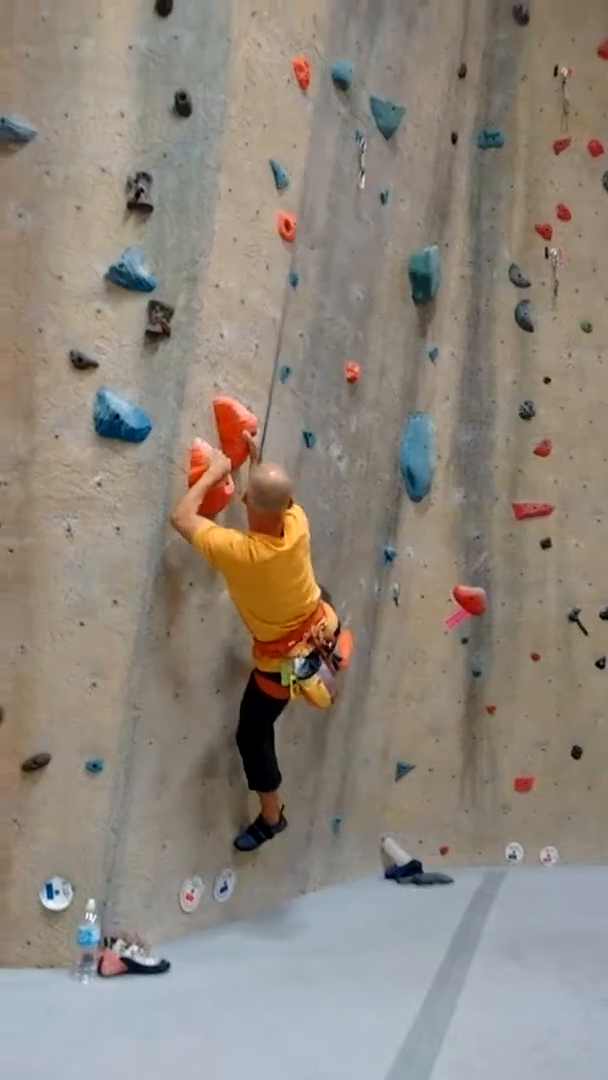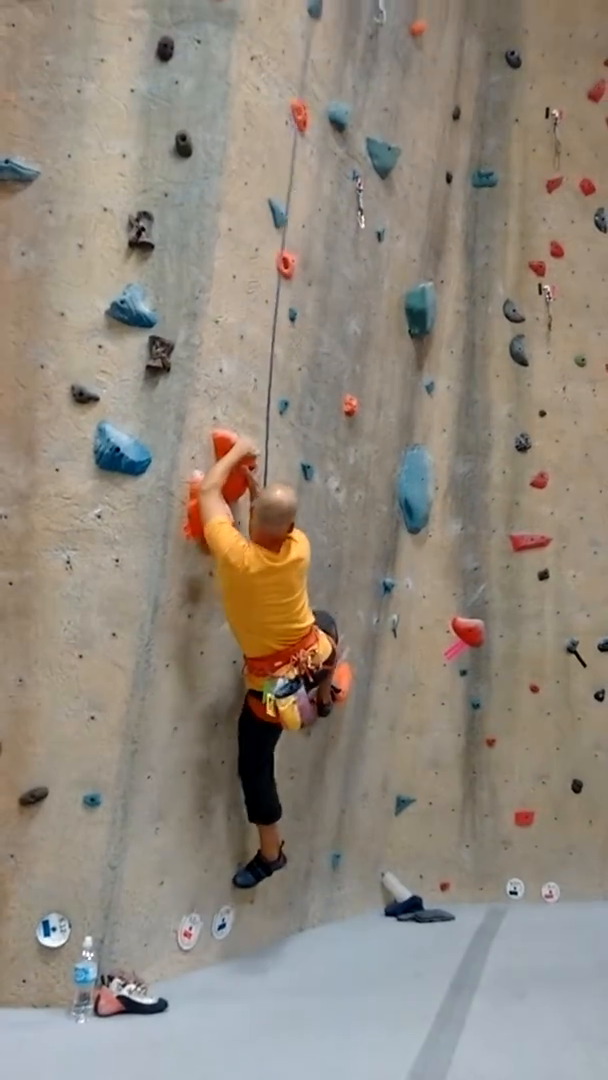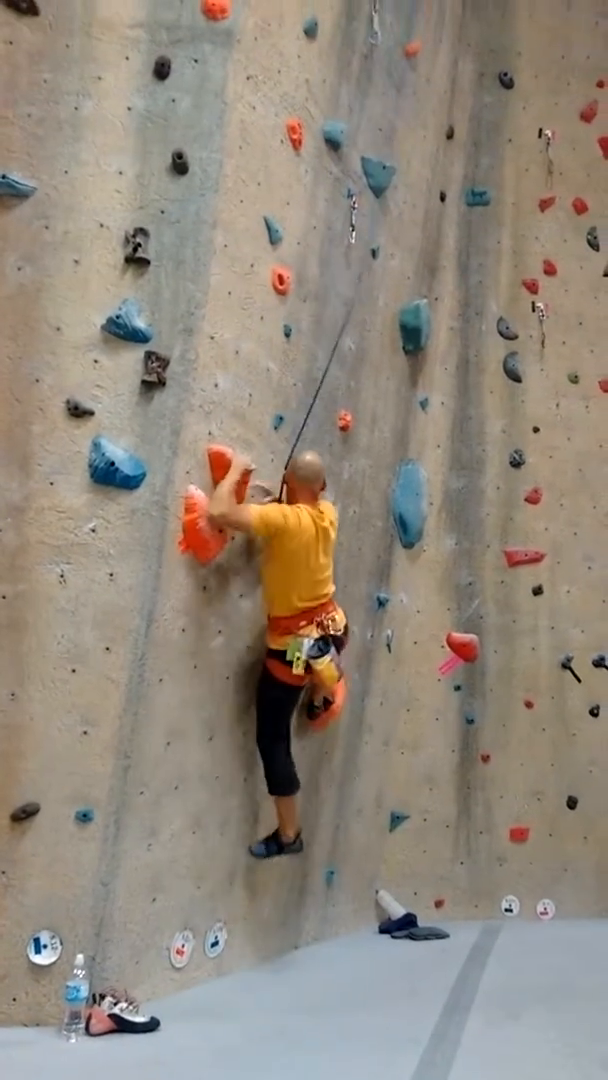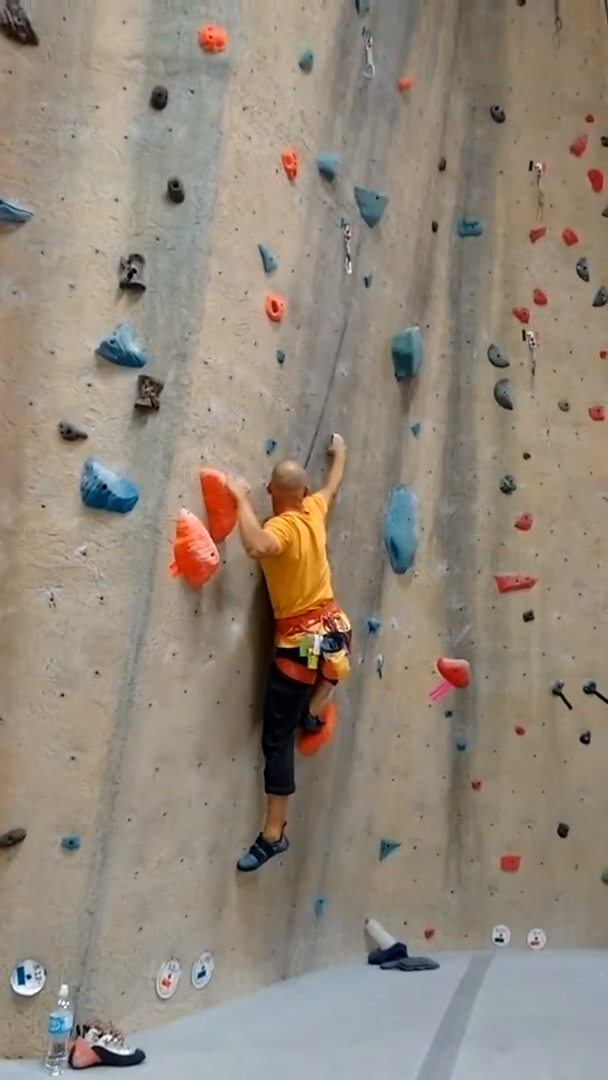
dt=0.5s
person 1, frame 1
left shoulder: (232, 550)
right shoulder: (298, 524)
left elbow: (180, 517)
right elbow: (276, 500)
left wrist: (213, 474)
right wrist: (257, 459)
left hip: (279, 658)
right hip: (322, 627)
left knee: (253, 738)
left ankle: (271, 818)
person 1, frame 2
left shoulder: (233, 555)
right shoulder: (299, 548)
left elbow: (208, 490)
left wrist: (238, 452)
right wrist: (256, 487)
left hip: (271, 678)
right hip: (314, 654)
left knee: (254, 765)
left ankle: (270, 854)
right ankle: (324, 696)
person 1, frame 3
left shoulder: (281, 518)
right shoulder: (328, 515)
left elbow: (217, 513)
left wrist: (235, 471)
right wrist: (281, 508)
left hip: (291, 641)
right hip: (329, 626)
left knee: (272, 737)
left ankle: (287, 833)
right ankle: (321, 696)
person 1, frame 4
left shoulder: (280, 527)
right shoulder: (314, 511)
left elbow: (256, 547)
right elbow: (334, 483)
left wrist: (241, 499)
right wrist: (339, 452)
left hip: (299, 641)
right hip: (332, 627)
left knee: (277, 737)
left ankle: (273, 833)
right ankle: (314, 711)
